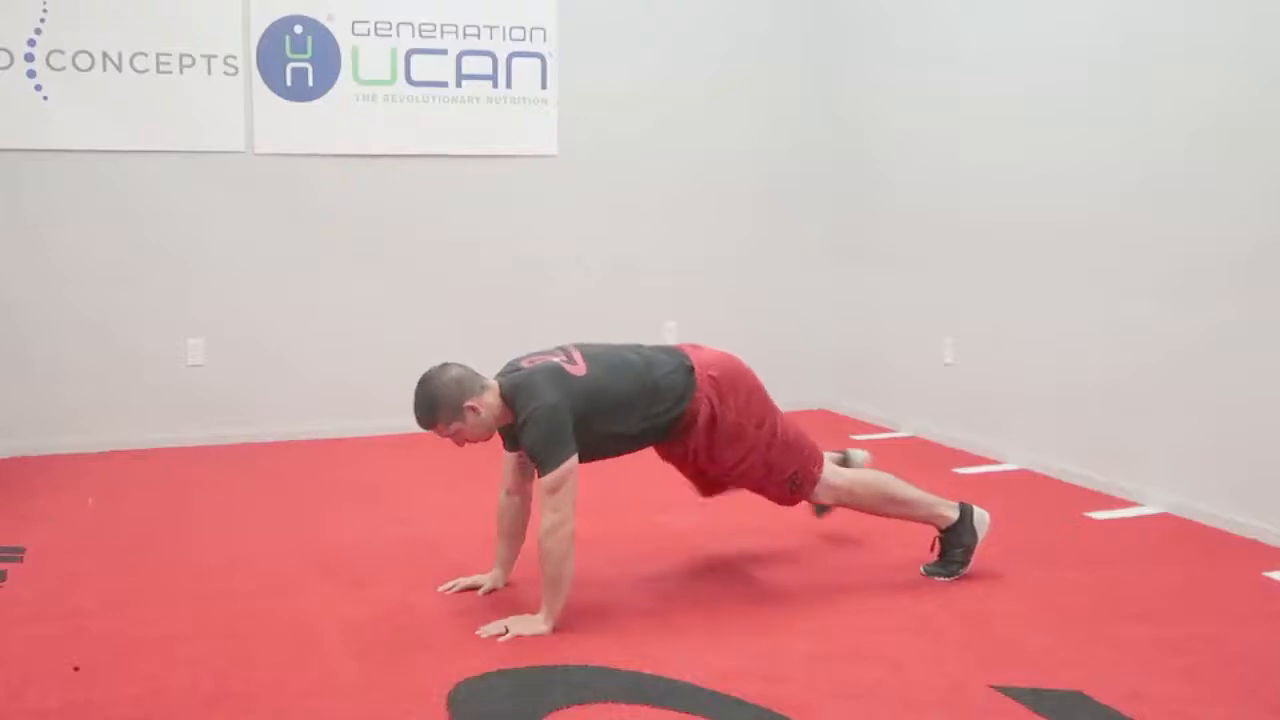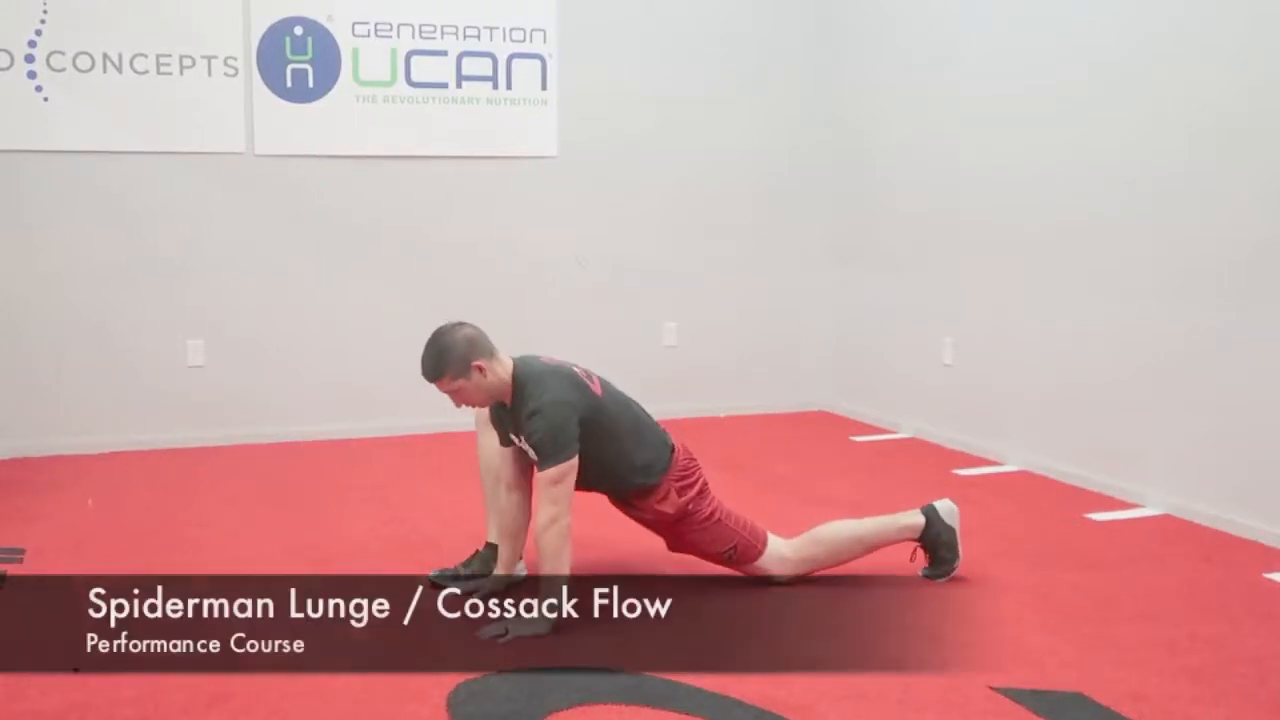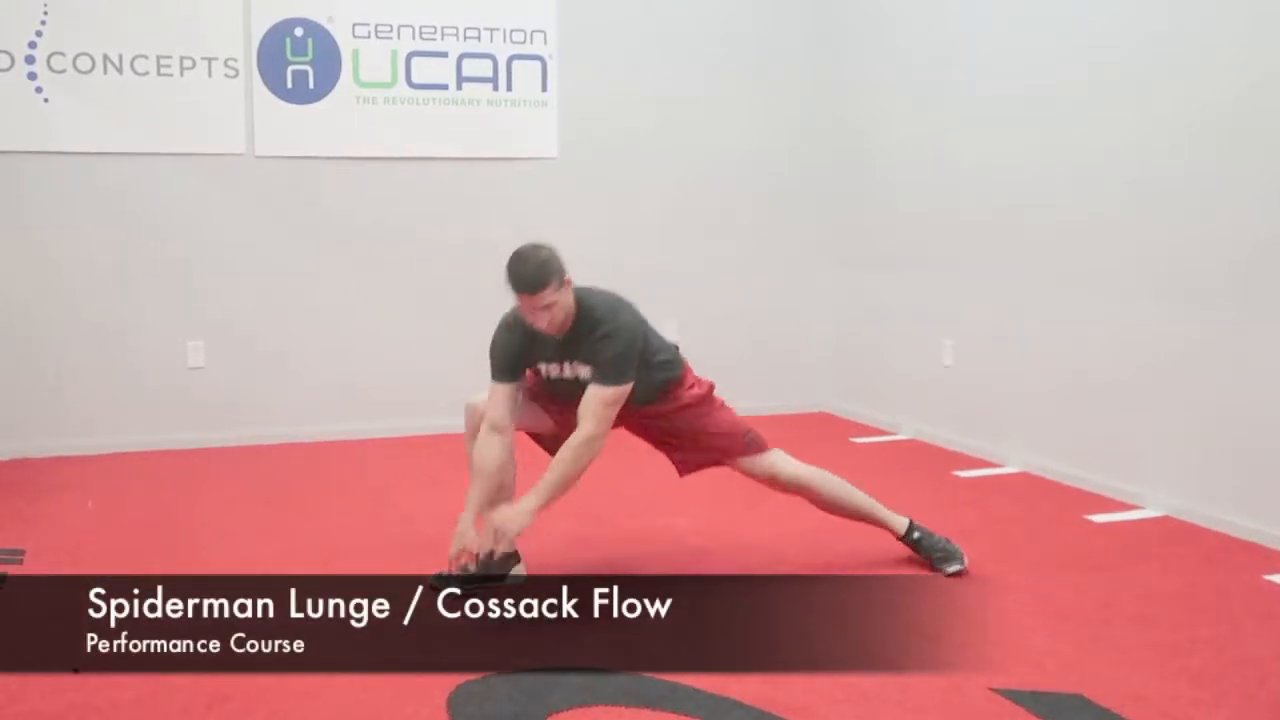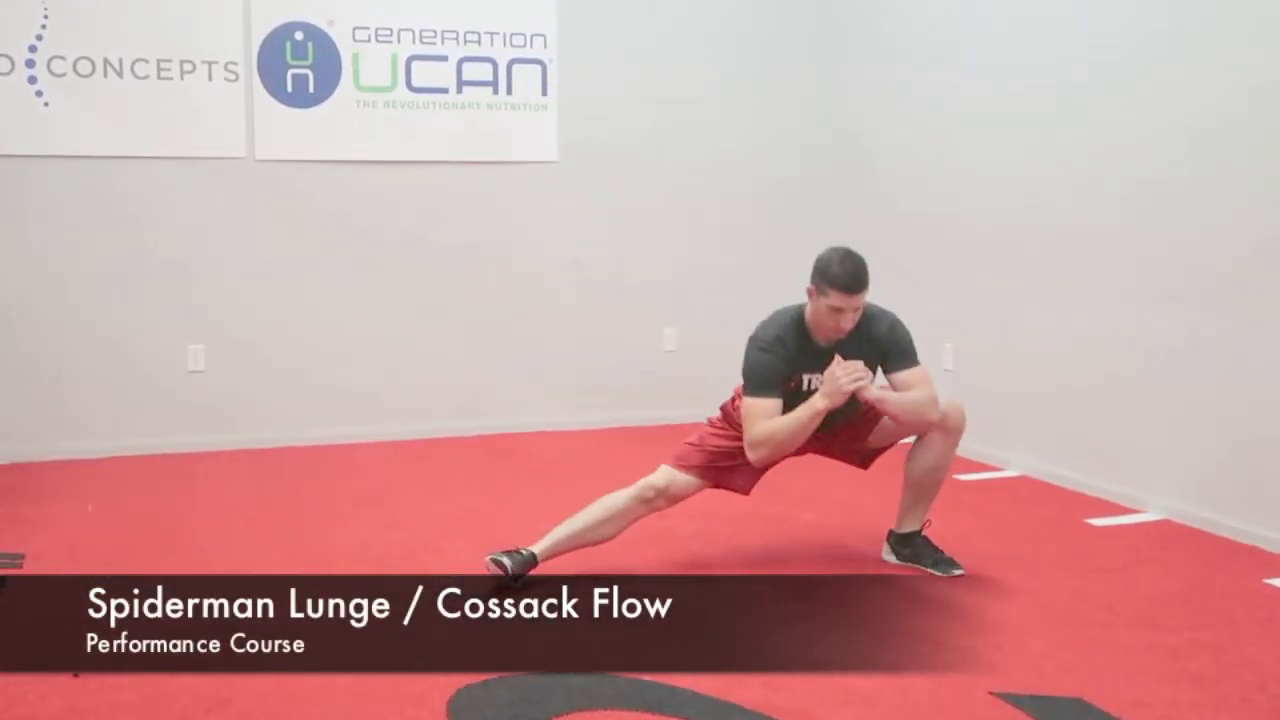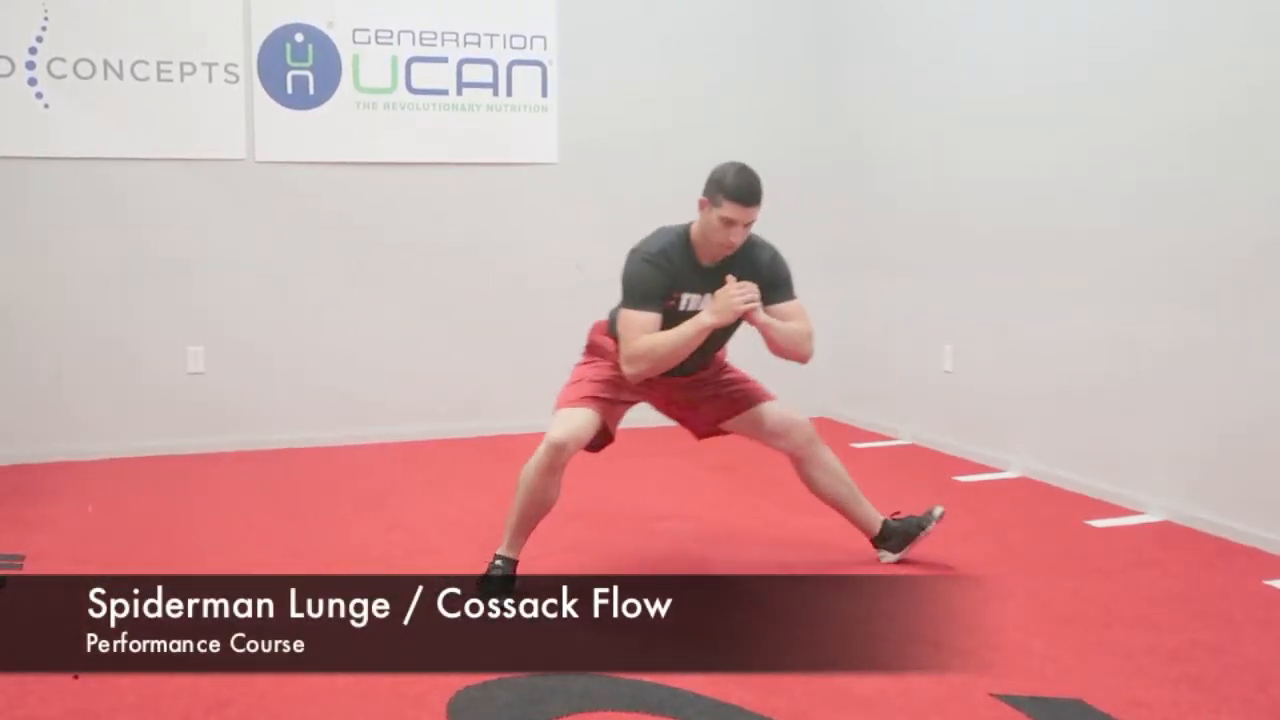
dt=1s
person 1, frame 1
left shoulder: (540, 410)
right shoulder: (511, 392)
left elbow: (557, 521)
right elbow: (514, 491)
left wrist: (545, 618)
right wrist: (498, 571)
left hip: (711, 397)
right hip: (687, 386)
left knee: (823, 483)
right knee: (717, 483)
left ankle: (956, 518)
right ankle: (842, 460)
person 1, frame 2
left shoulder: (547, 406)
right shoulder: (506, 386)
left elbow: (554, 518)
right elbow: (515, 487)
left wrist: (546, 616)
right wrist: (501, 572)
left hip: (662, 489)
right hip: (623, 469)
left knee: (785, 562)
right knee: (487, 433)
left ankle: (926, 521)
right ankle: (494, 556)
person 1, frame 3
left shoulder: (614, 322)
right shoulder: (511, 333)
left elbow: (591, 436)
right elbow: (496, 430)
left wrist: (525, 509)
right wrist: (471, 518)
left hip: (664, 395)
right hip: (579, 395)
left knee: (780, 471)
right knee: (480, 413)
left ankle: (909, 531)
right ankle: (500, 558)
person 1, frame 4
left shoulder: (883, 329)
right shoulder: (772, 342)
left elbow: (926, 407)
right elbow: (758, 447)
left wrist: (873, 392)
right wrist: (821, 399)
left hip: (841, 418)
right hip: (762, 424)
left knee: (947, 419)
right knee: (656, 490)
left ankle: (906, 538)
right ankle: (530, 556)
person 1, frame 5
left shoulder: (762, 260)
right shoulder: (653, 257)
left elbow: (803, 348)
right elbow: (638, 361)
left wrist: (759, 317)
right wrist: (709, 317)
left hip: (699, 369)
right hip: (619, 357)
left knee: (797, 433)
right knee: (561, 441)
left ankle: (883, 534)
right ankle: (505, 560)
